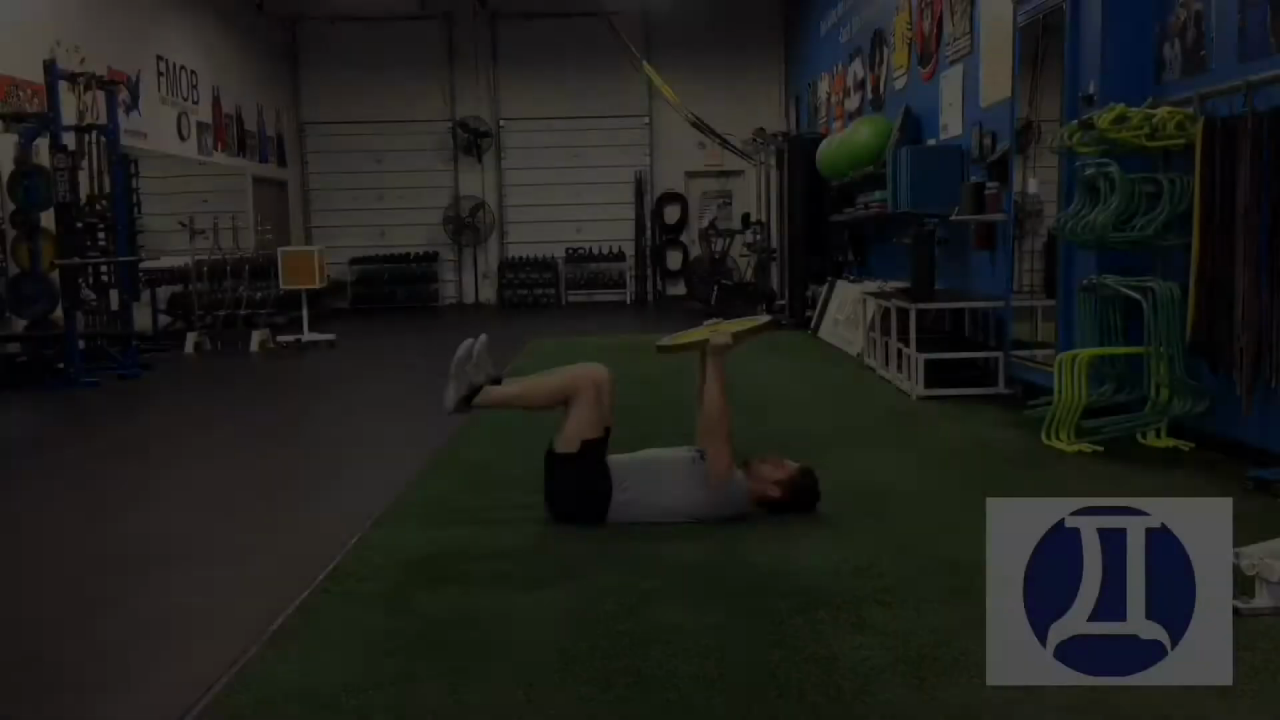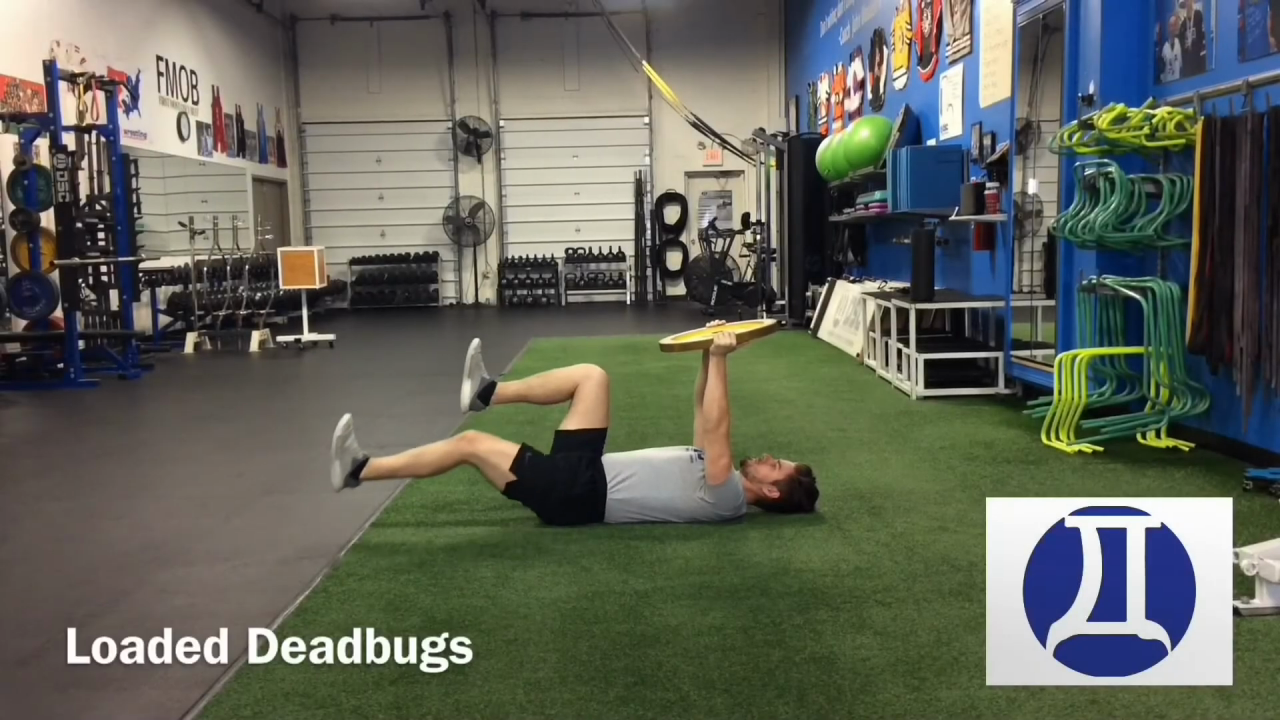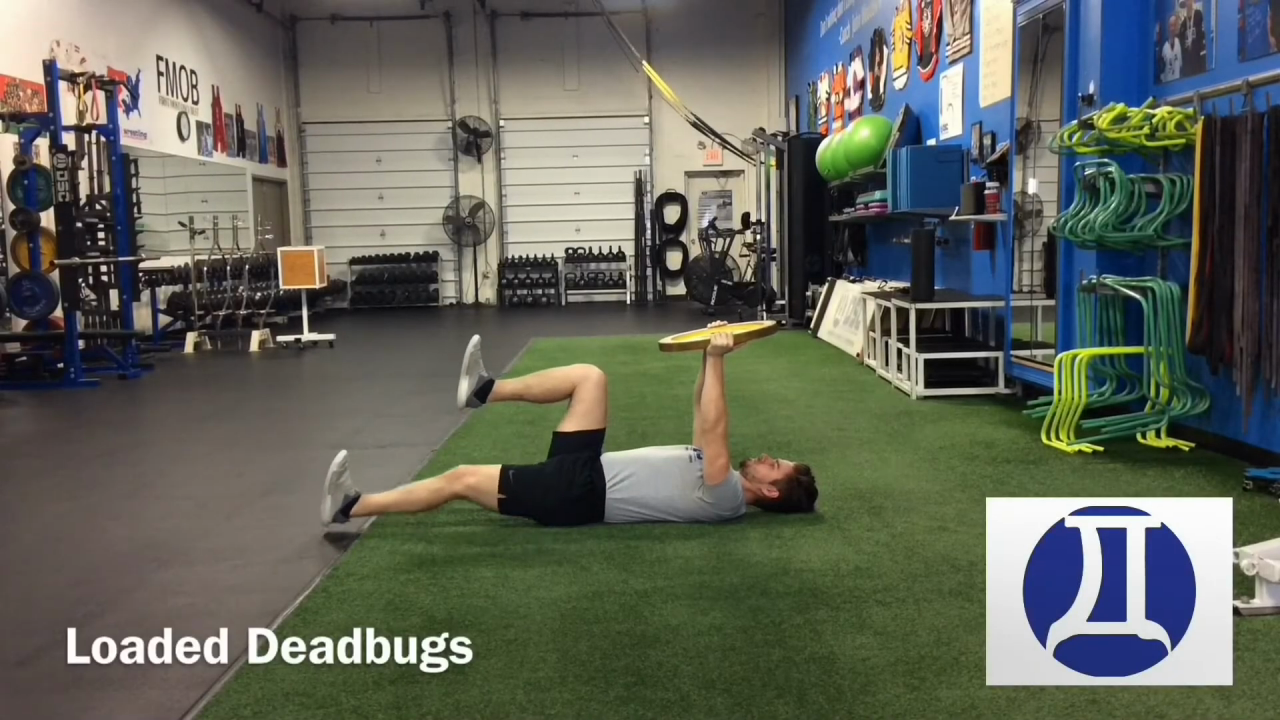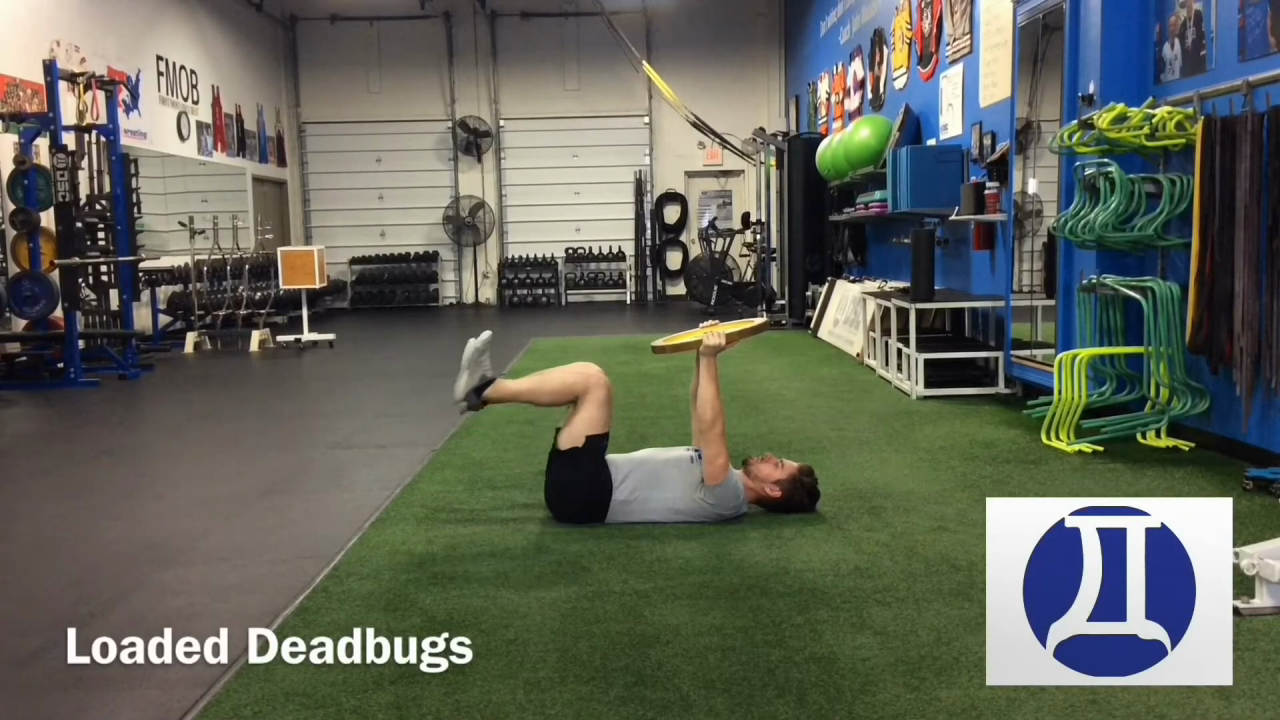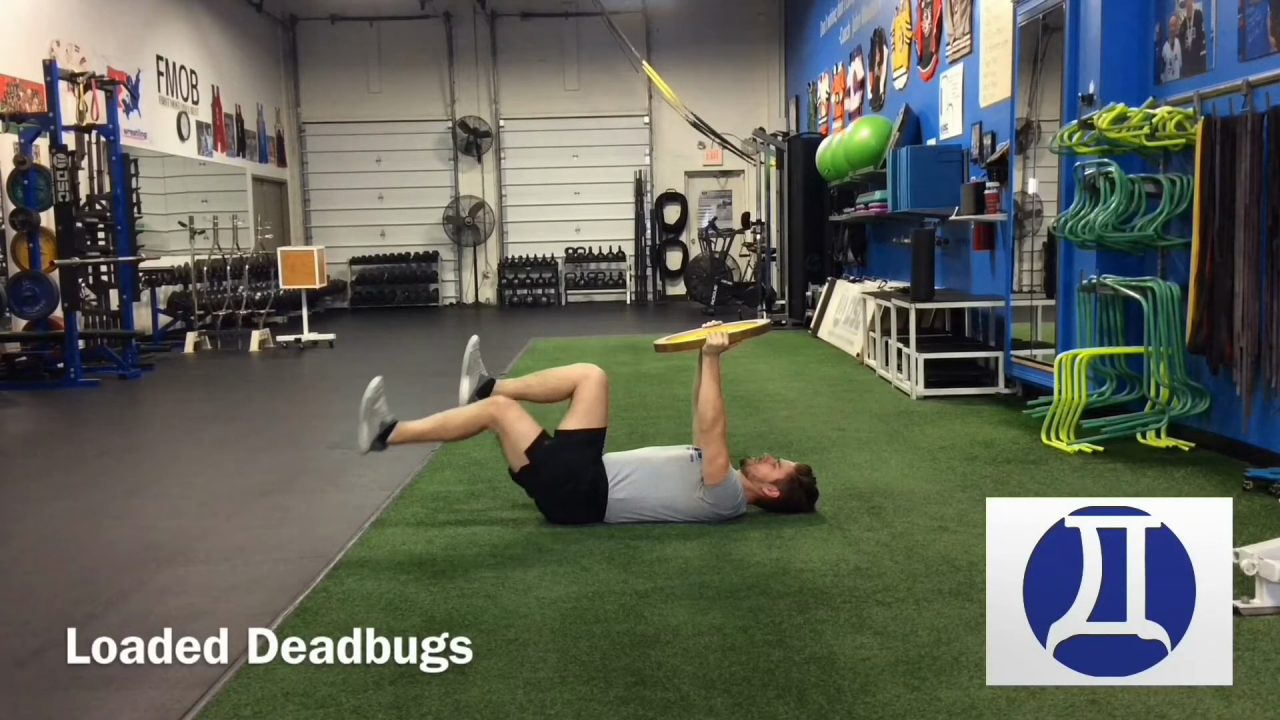
dt=1s
person 1, frame 1
left shoulder: (730, 495)
right shoulder: (726, 479)
left elbow: (716, 429)
right elbow: (709, 421)
left wrist: (716, 360)
right wrist: (706, 359)
left hip: (583, 495)
right hip: (596, 482)
left knee: (587, 381)
right knee: (595, 376)
left ankle: (473, 396)
right ankle: (489, 388)
person 1, frame 2
left shoulder: (726, 496)
right shoulder: (724, 478)
left elbow: (716, 430)
right elbow: (703, 413)
left wrist: (718, 359)
right wrist: (707, 358)
left hip: (579, 494)
right hip: (586, 470)
left knee: (471, 444)
right knee: (591, 376)
left ankle: (361, 470)
right ankle: (489, 392)
person 1, frame 3
left shoulder: (725, 496)
right shoulder: (725, 479)
left elbow: (713, 430)
right elbow: (704, 414)
left wrist: (716, 360)
right wrist: (709, 359)
left hip: (579, 495)
right hip: (586, 470)
left knee: (463, 479)
right knee: (589, 377)
left ankle: (353, 506)
right ankle: (486, 390)
person 1, frame 4
left shoulder: (726, 496)
right shoulder: (727, 479)
left elbow: (710, 431)
right elbow: (704, 423)
left wrist: (709, 361)
right wrist: (704, 359)
left hip: (583, 495)
right hip: (597, 479)
left knee: (593, 383)
right knee: (588, 374)
left ankle: (484, 389)
right ankle: (491, 390)
person 1, frame 5
left shoulder: (726, 498)
right shoulder: (725, 481)
left elbow: (711, 430)
right elbow: (705, 422)
left wrist: (712, 360)
right wrist: (706, 359)
left hip: (579, 494)
right hip: (588, 472)
left knee: (498, 409)
right knee: (590, 375)
left ankle: (388, 432)
right ankle: (486, 387)
